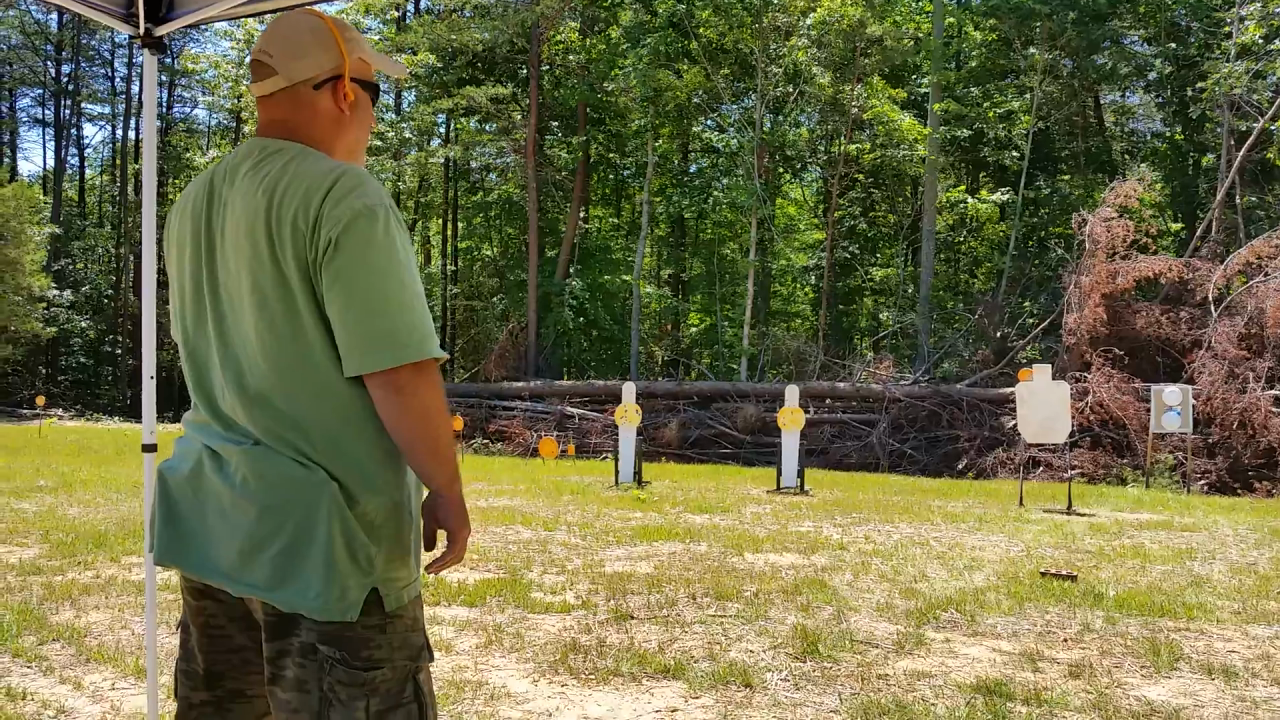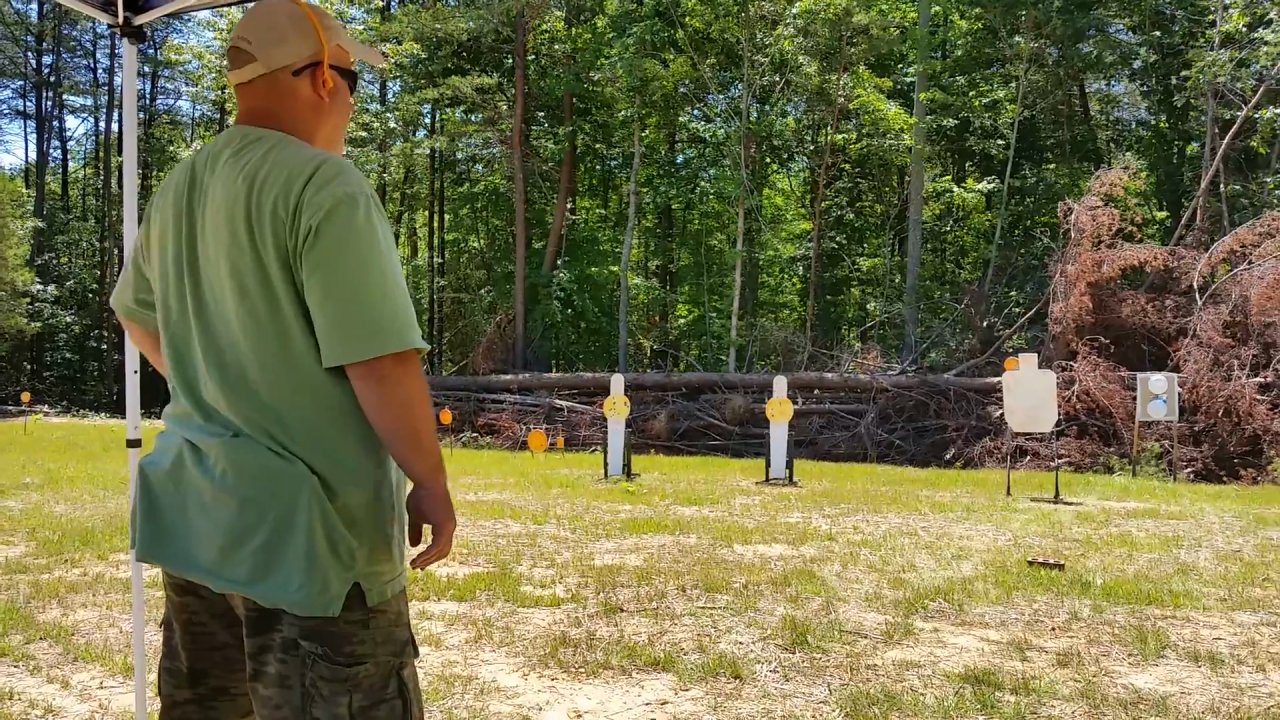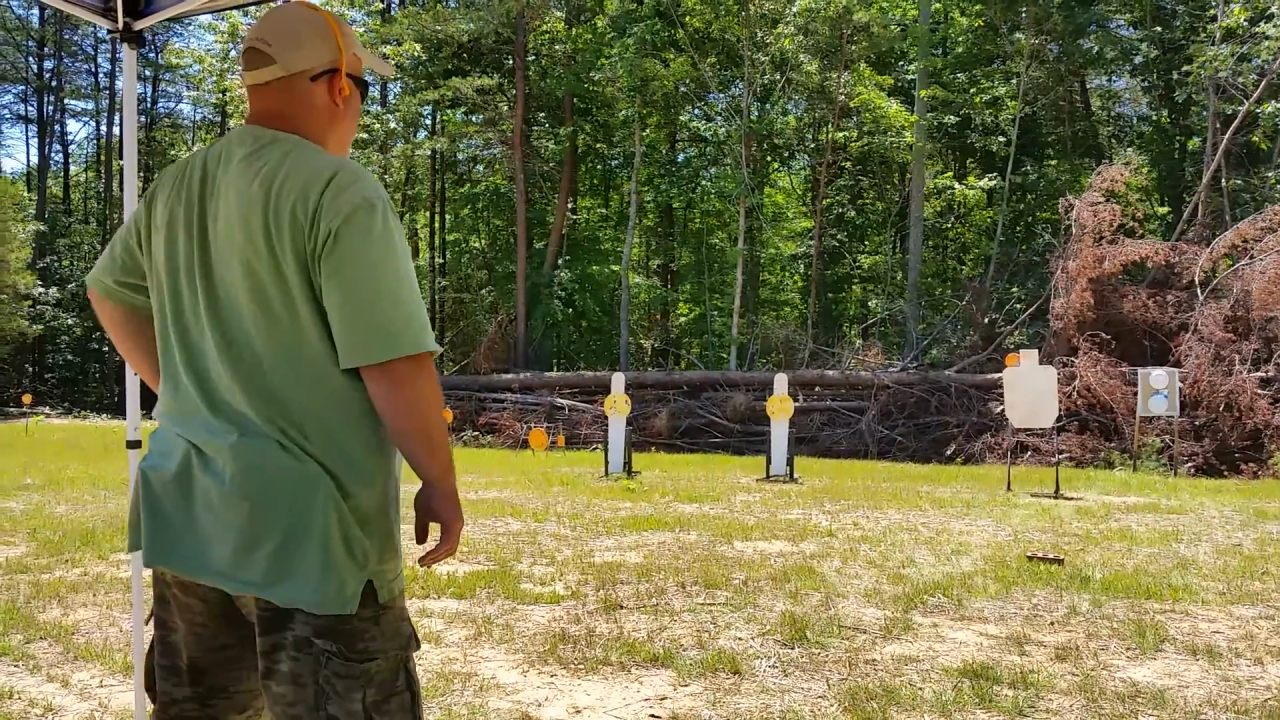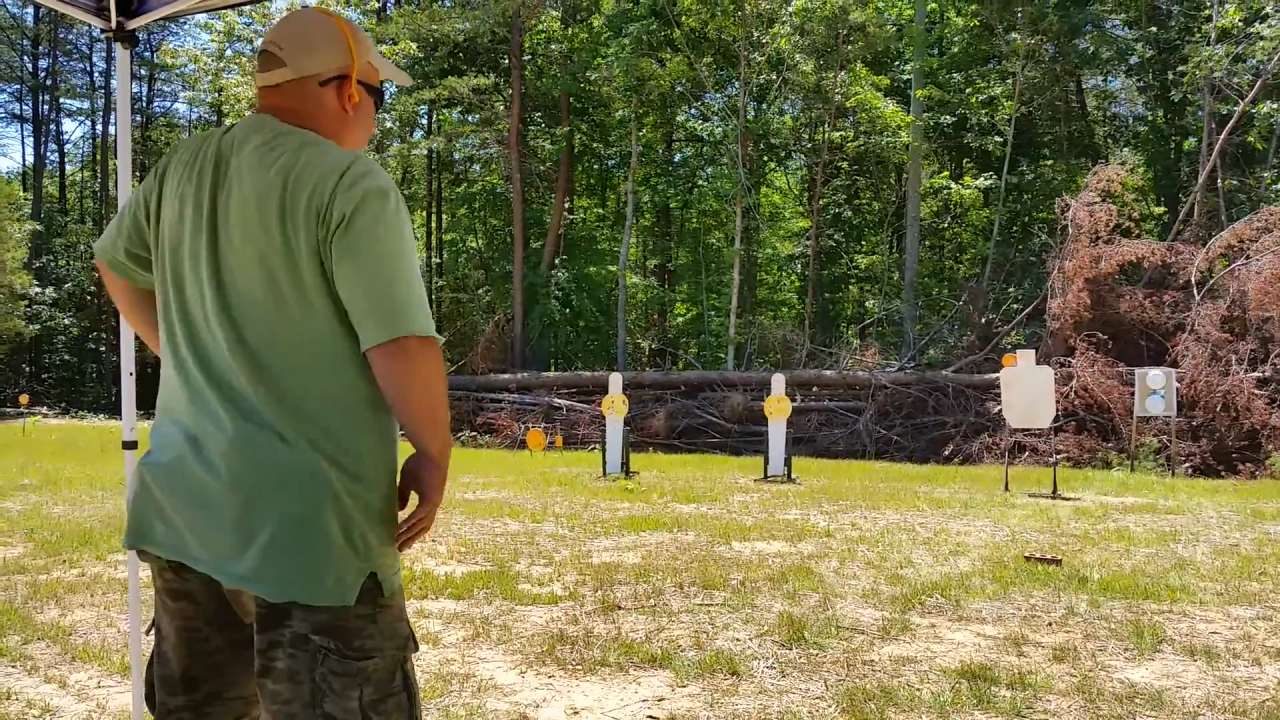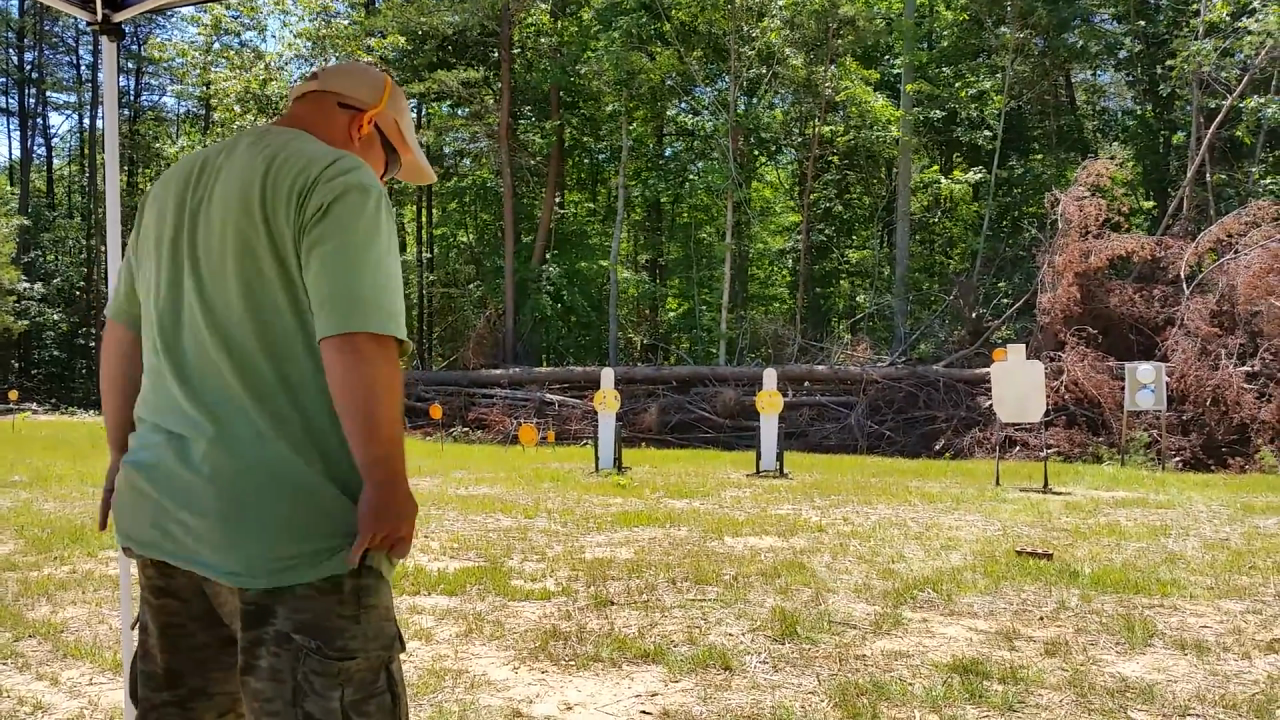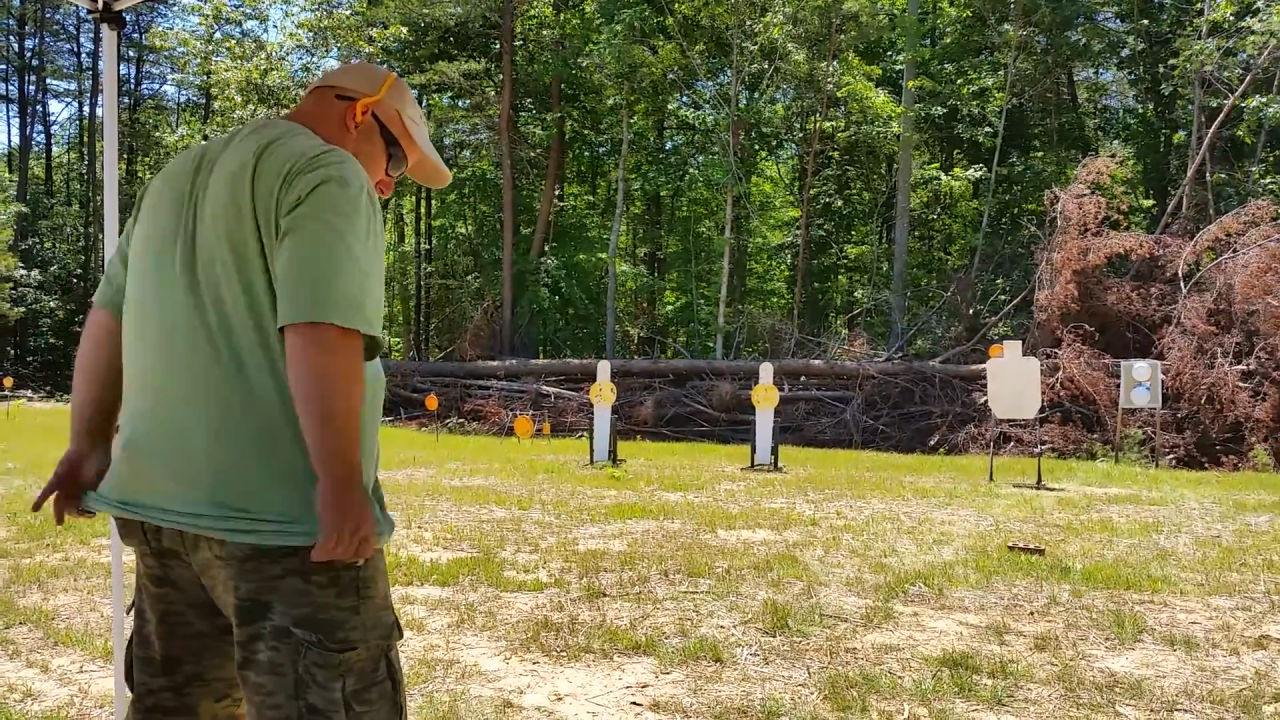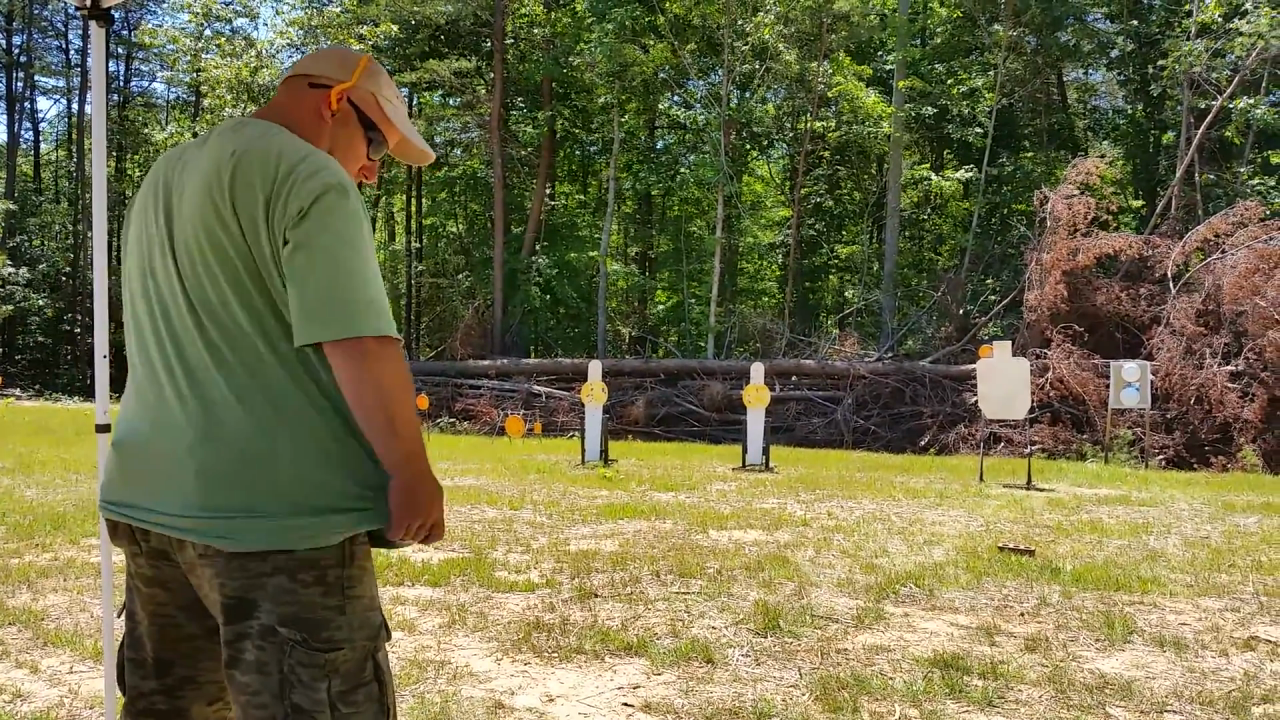
dt=0.5s
person 1, frame 1
left shoulder: (195, 201)
right shoulder: (344, 197)
right elbow: (399, 371)
right wrist: (446, 492)
left hip: (212, 520)
right hip: (324, 533)
person 1, frame 2
left shoulder: (176, 190)
right shoulder: (324, 187)
left elbow: (137, 311)
right elbow: (381, 360)
right wrist: (430, 484)
left hip: (194, 514)
right hip: (305, 528)
person 1, frame 3
left shoulder: (175, 186)
right shoulder: (340, 191)
left elbow: (110, 290)
right elbow: (395, 362)
right wrist: (439, 484)
left hip: (190, 515)
right hip: (310, 527)
person 1, frame 4
left shoulder: (182, 168)
right shoulder: (350, 183)
left elbow: (118, 264)
right elbow: (402, 343)
right wrist: (433, 453)
left hip: (182, 505)
right hip: (307, 519)
person 1, frame 5
left shoulder: (175, 182)
right shoulder: (339, 183)
left elbow: (124, 328)
right elbow: (358, 343)
left wrist: (125, 450)
right wrist: (386, 483)
left hip: (168, 505)
right hip: (290, 517)
person 1, frame 6
left shoulder: (180, 175)
right shoulder: (320, 176)
left elbow: (110, 318)
right elbow: (322, 336)
left wrist: (88, 445)
right wrist: (343, 484)
left hip: (161, 493)
right hip: (269, 506)
person 1, frame 7
left shoulder: (166, 175)
right shoulder: (309, 179)
right elbow: (358, 344)
right wrist: (411, 473)
left hip: (152, 494)
right hip: (273, 507)
